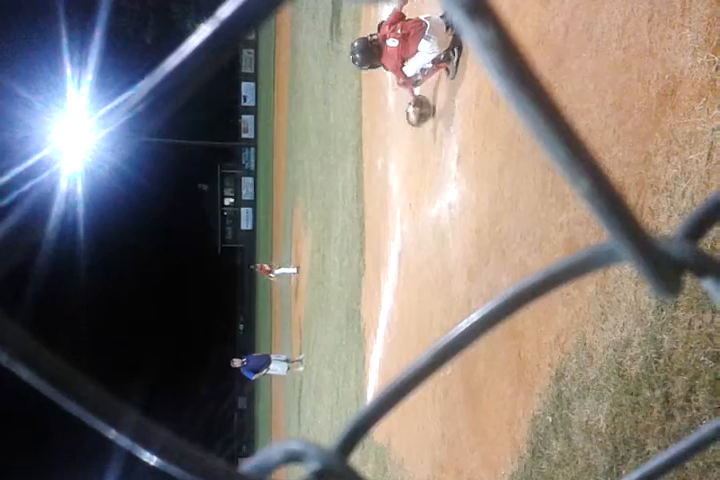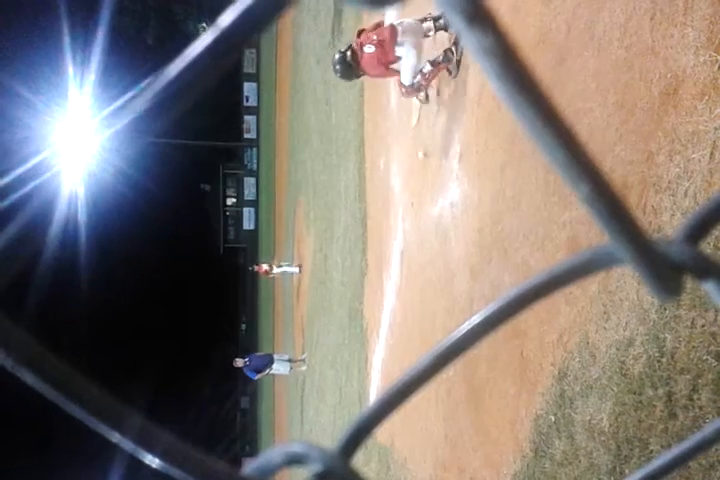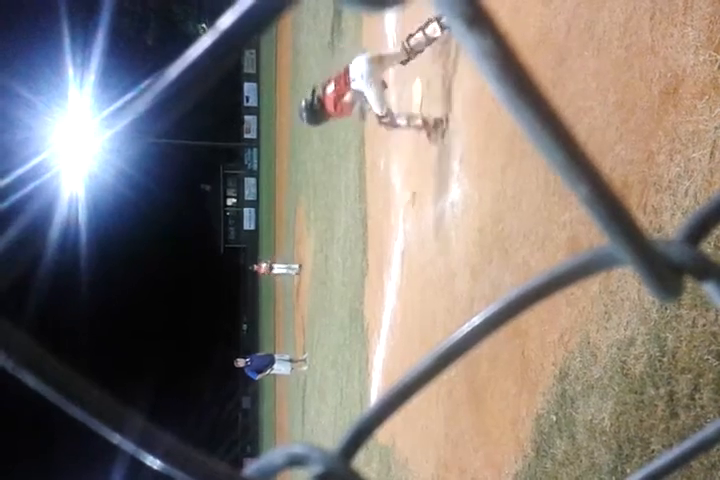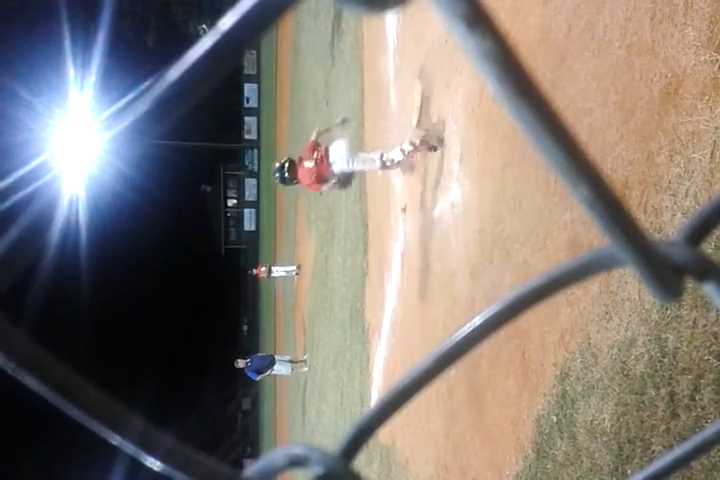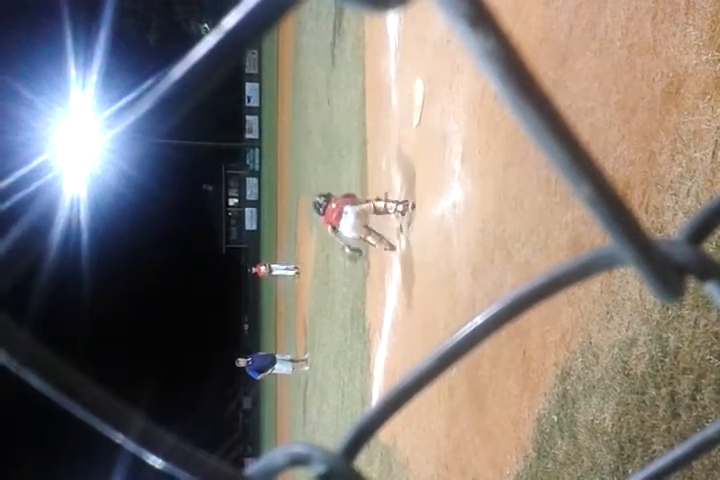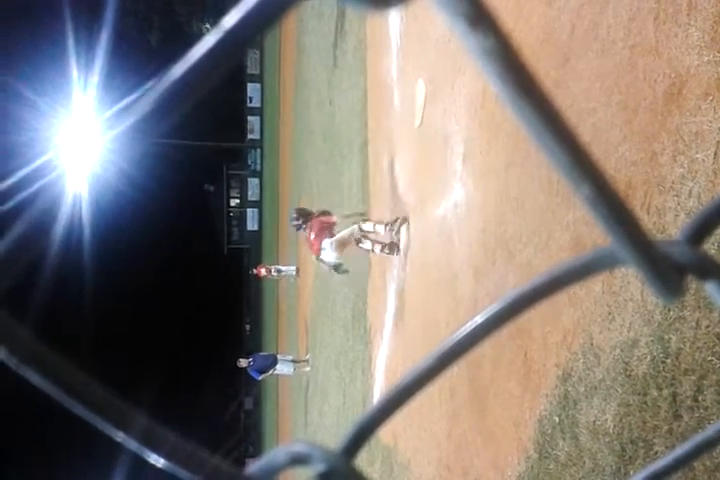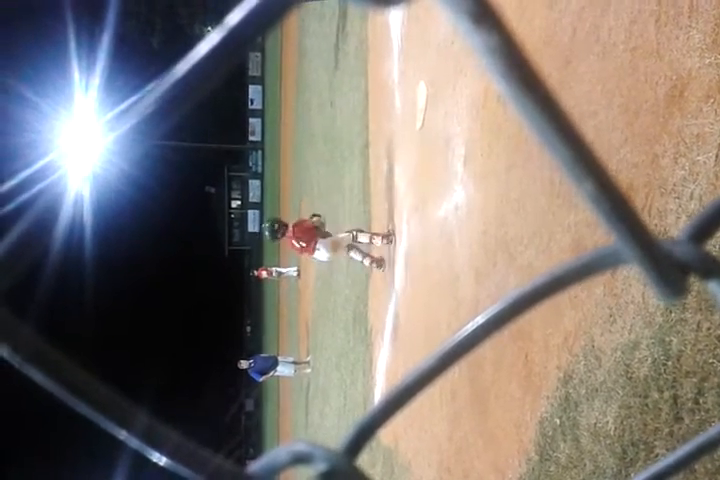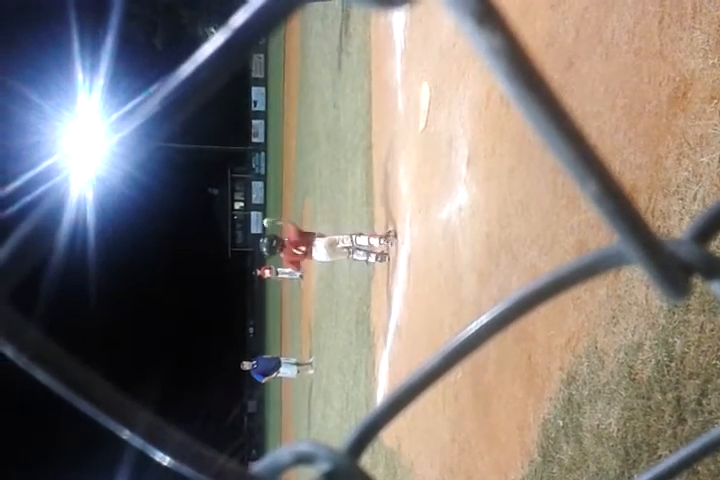
dt=0.4s
person 1, frame 1
left shoulder: (391, 61)
right shoulder: (385, 29)
left elbow: (403, 80)
left hip: (432, 44)
left knee: (410, 77)
left ankle: (447, 59)
right ankle: (446, 22)
person 1, frame 2
left shoulder: (371, 67)
right shoulder: (362, 37)
left elbow: (400, 75)
right elbow: (380, 24)
left hip: (408, 47)
left ankle: (447, 58)
right ankle: (439, 23)
person 1, frame 3
left shoulder: (334, 108)
right shoulder: (328, 87)
left elbow: (348, 98)
left hip: (364, 79)
left knee: (387, 121)
right knee: (406, 51)
left ankle: (431, 125)
right ankle: (436, 26)
person 1, frame 4
left shoulder: (305, 178)
right shoulder: (305, 155)
left elbow: (324, 187)
right elbow: (317, 133)
left wrist: (336, 182)
right wrist: (337, 125)
left hip: (344, 161)
right hip: (339, 148)
left knee: (385, 160)
left ankle: (419, 141)
person 1, frame 5
left shoulder: (325, 218)
right shoulder: (345, 198)
left elbow: (331, 231)
right elbow: (363, 201)
left wrist: (345, 245)
left hip: (349, 230)
left knee: (364, 232)
right knee: (375, 205)
left ankle: (387, 245)
right ankle: (402, 207)
person 1, frame 6
left shoulder: (308, 236)
right shoulder: (319, 218)
left elbow: (315, 256)
right elbow: (336, 219)
left wrist: (330, 266)
left hip: (328, 258)
right hip: (331, 246)
left knee: (357, 240)
right knee: (359, 227)
left ankle: (386, 248)
right ankle: (389, 227)
person 1, frame 7
left shoulder: (289, 242)
right shoulder: (293, 229)
right elbow: (317, 220)
right wrist: (319, 219)
left hip: (320, 255)
right hip: (324, 245)
left knee: (350, 248)
right knee: (354, 235)
left ankle: (373, 262)
right ankle: (382, 239)
person 1, frame 8
left shoulder: (286, 257)
right shoulder: (289, 241)
right elbow: (292, 228)
left hip: (317, 254)
left knee: (350, 253)
right knee: (354, 239)
left ankle: (379, 251)
right ankle: (383, 240)
